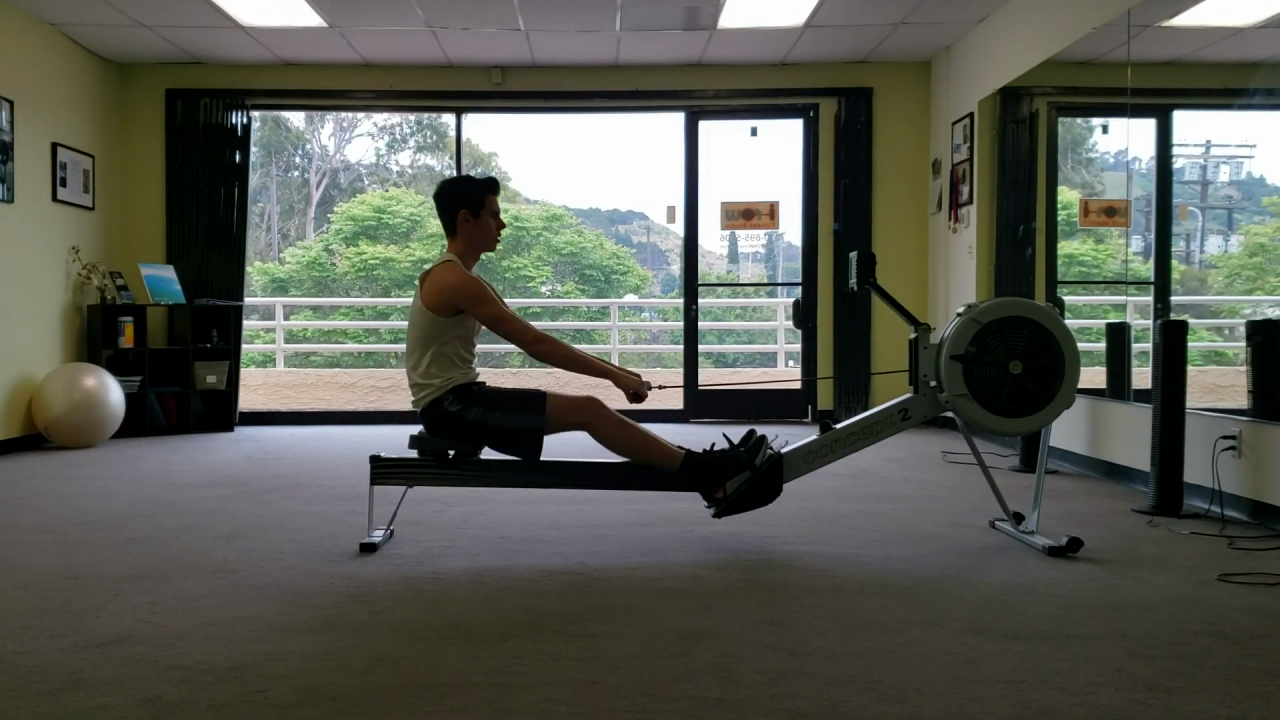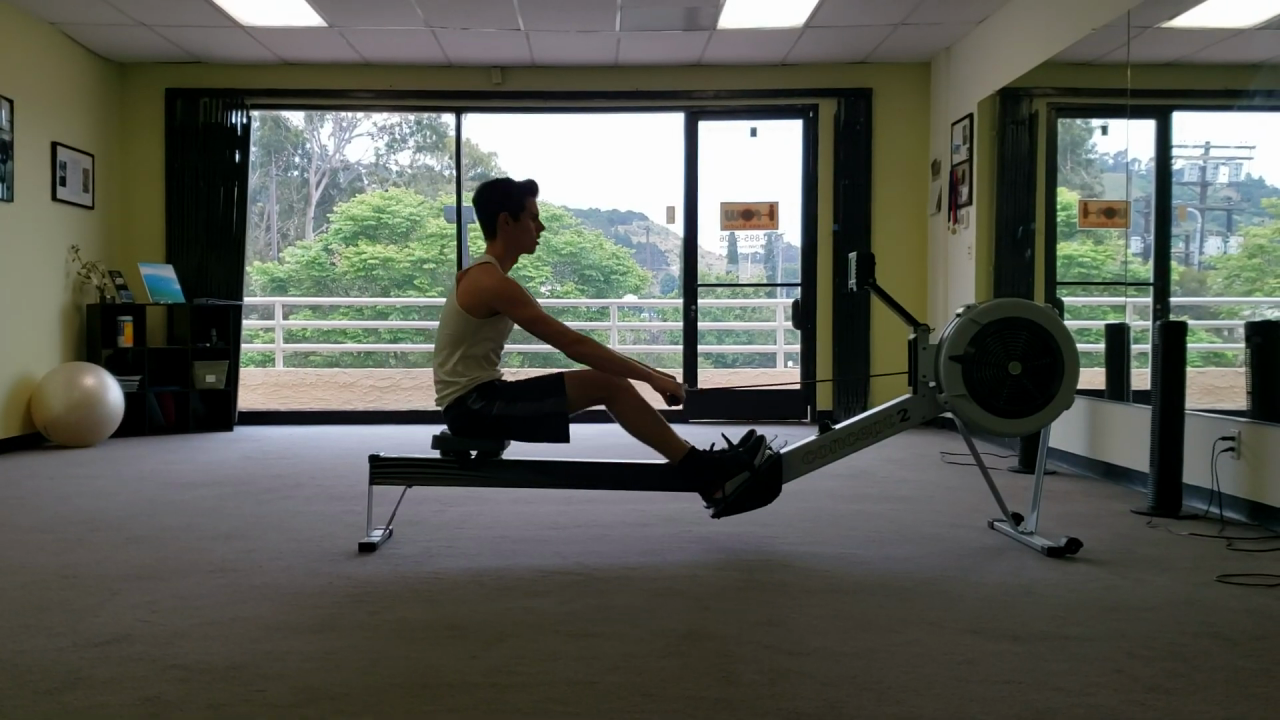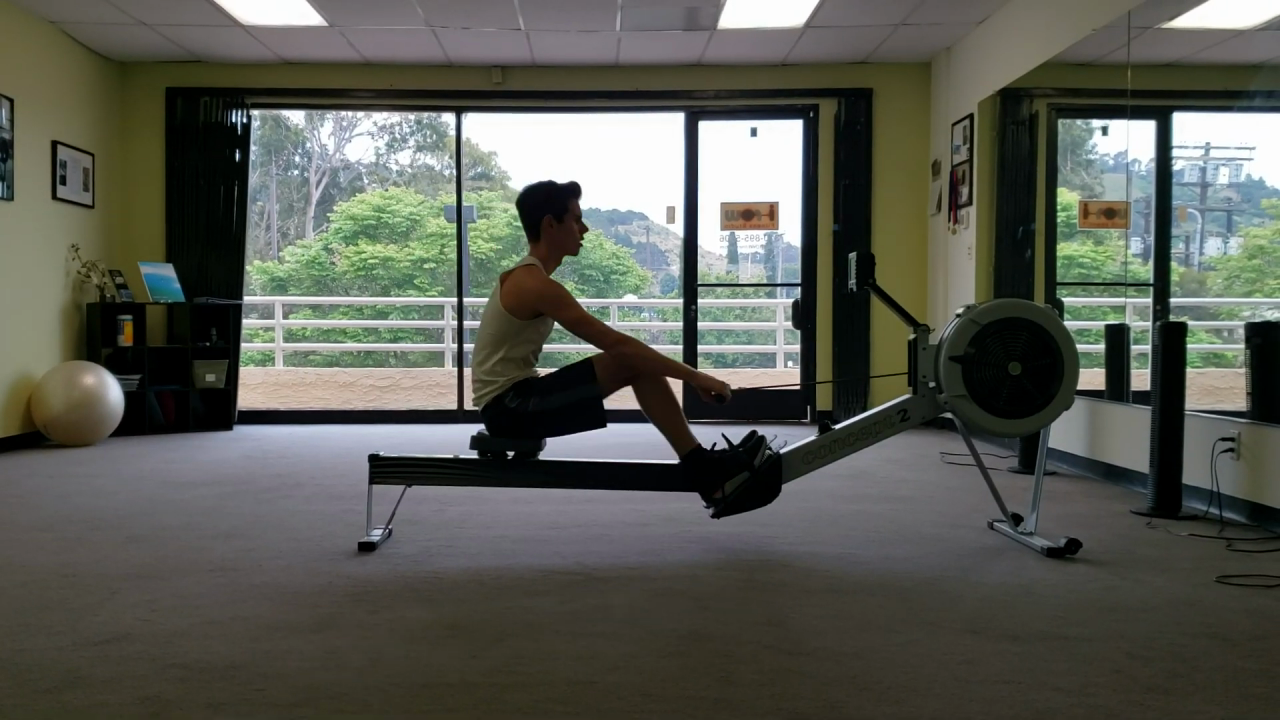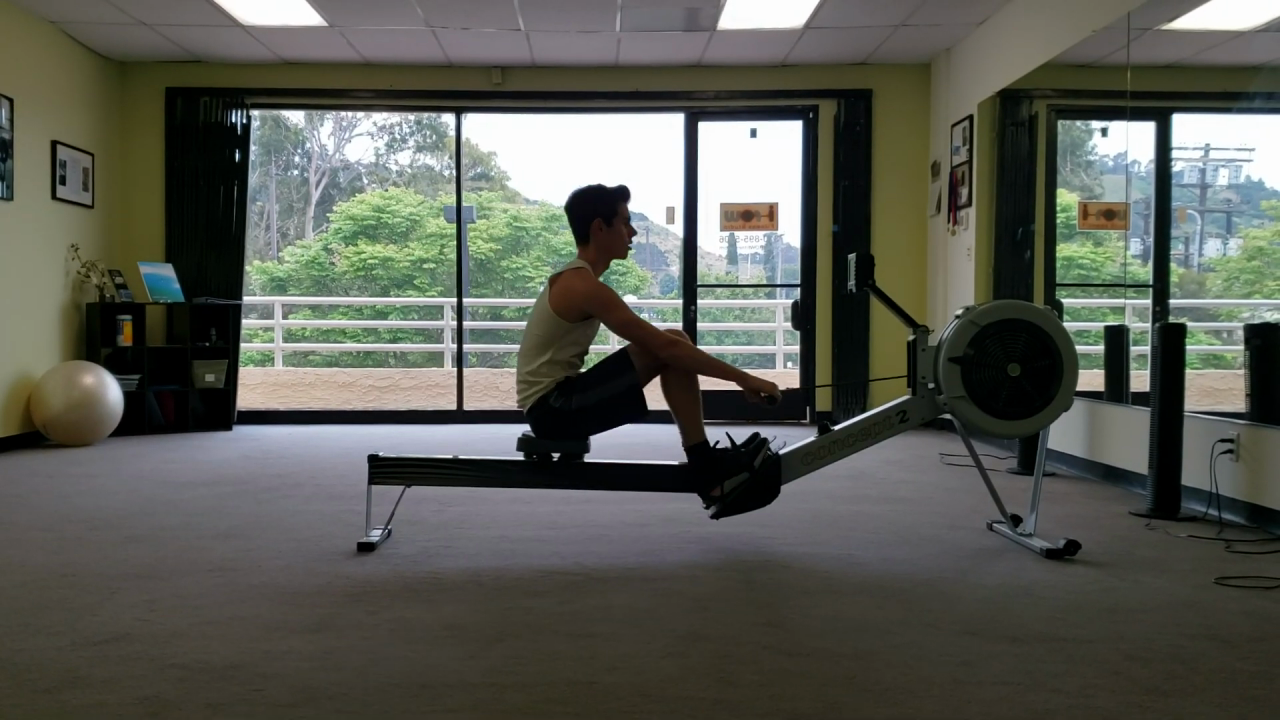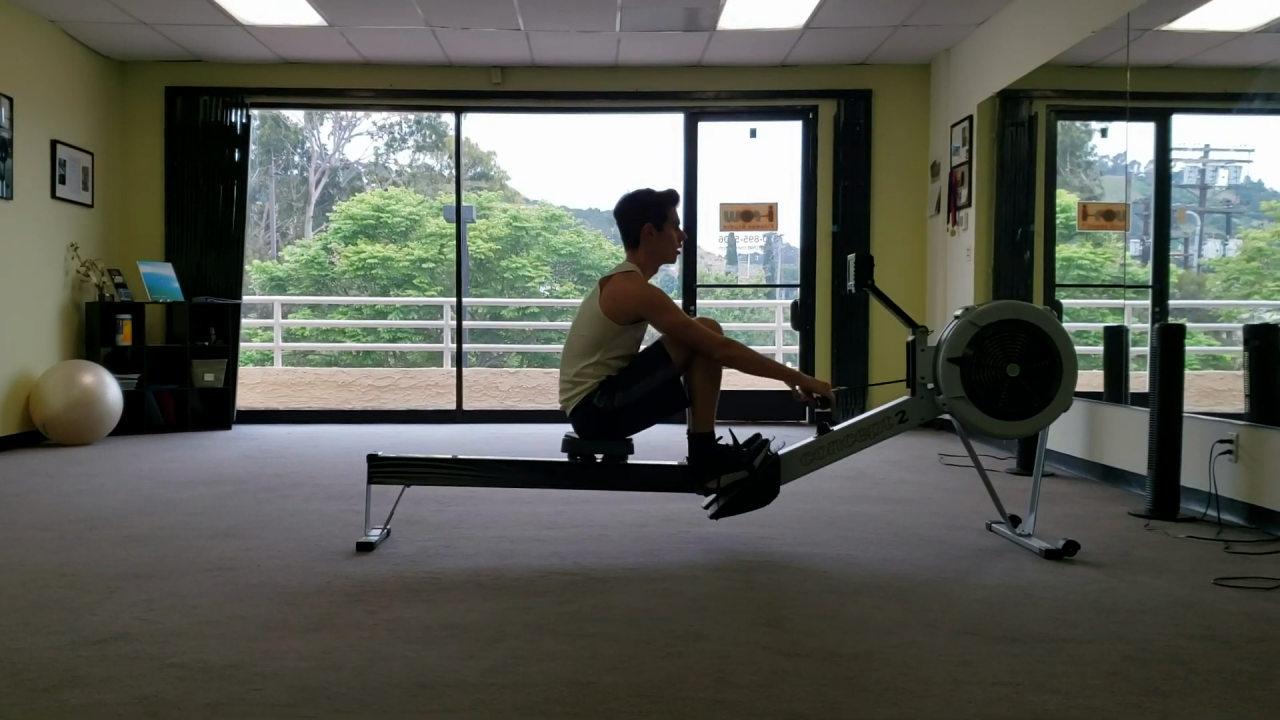
dt=0.2s
person 1, frame 1
left shoulder: (458, 277)
right shoulder: (453, 280)
left elbow: (533, 341)
right elbow: (536, 344)
left wrist: (612, 371)
right wrist: (617, 375)
left hip: (460, 401)
right hip: (449, 408)
left knee: (590, 408)
right knee: (588, 411)
left ankle: (701, 467)
right ankle: (704, 472)
person 1, frame 2
left shoulder: (489, 276)
right shoulder: (489, 282)
left elbow: (569, 342)
right elbow: (573, 345)
left wrist: (645, 373)
right wrist: (653, 377)
left hip: (481, 402)
right hip: (472, 408)
left knee: (614, 378)
right knee: (611, 383)
left ankle: (700, 466)
right ankle: (705, 470)
person 1, frame 3
left shoulder: (529, 277)
right shoulder: (533, 284)
left elbow: (611, 345)
right elbow: (616, 344)
left wrist: (688, 374)
right wrist: (696, 378)
left hip: (516, 403)
right hip: (508, 410)
left knee: (641, 361)
right knee: (634, 360)
left ankle: (705, 466)
right ankle: (706, 467)
person 1, frame 4
left shoulder: (576, 279)
right shoulder: (584, 287)
left elbow: (666, 344)
right elbow: (668, 348)
left wrist: (735, 377)
right wrist: (744, 378)
left hip: (556, 403)
right hip: (552, 410)
left knee: (672, 341)
right knee: (670, 344)
left ankle: (711, 462)
right ankle: (708, 463)
person 1, frame 5
left shoulder: (623, 282)
right shoulder: (634, 290)
right elbow: (721, 349)
right wrist: (798, 378)
left hip: (598, 404)
right hip: (596, 410)
left knee: (702, 335)
right knee: (707, 333)
left ankle: (710, 452)
right ankle: (707, 453)
